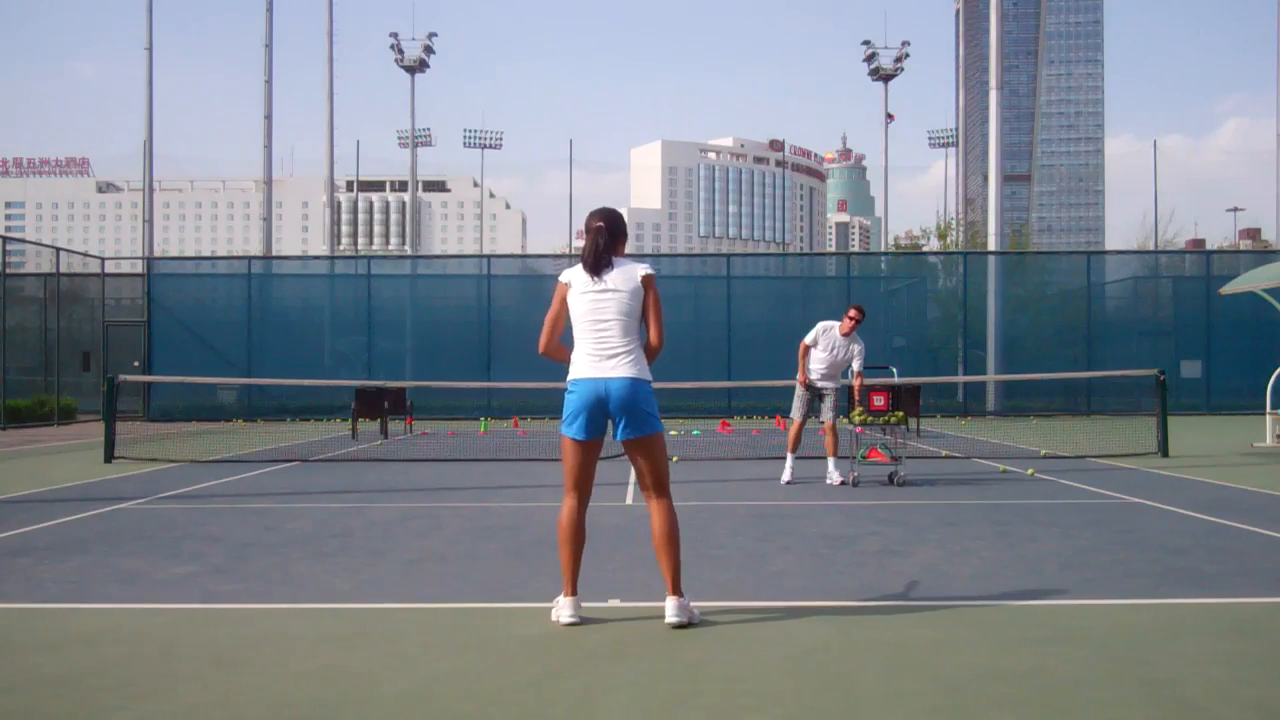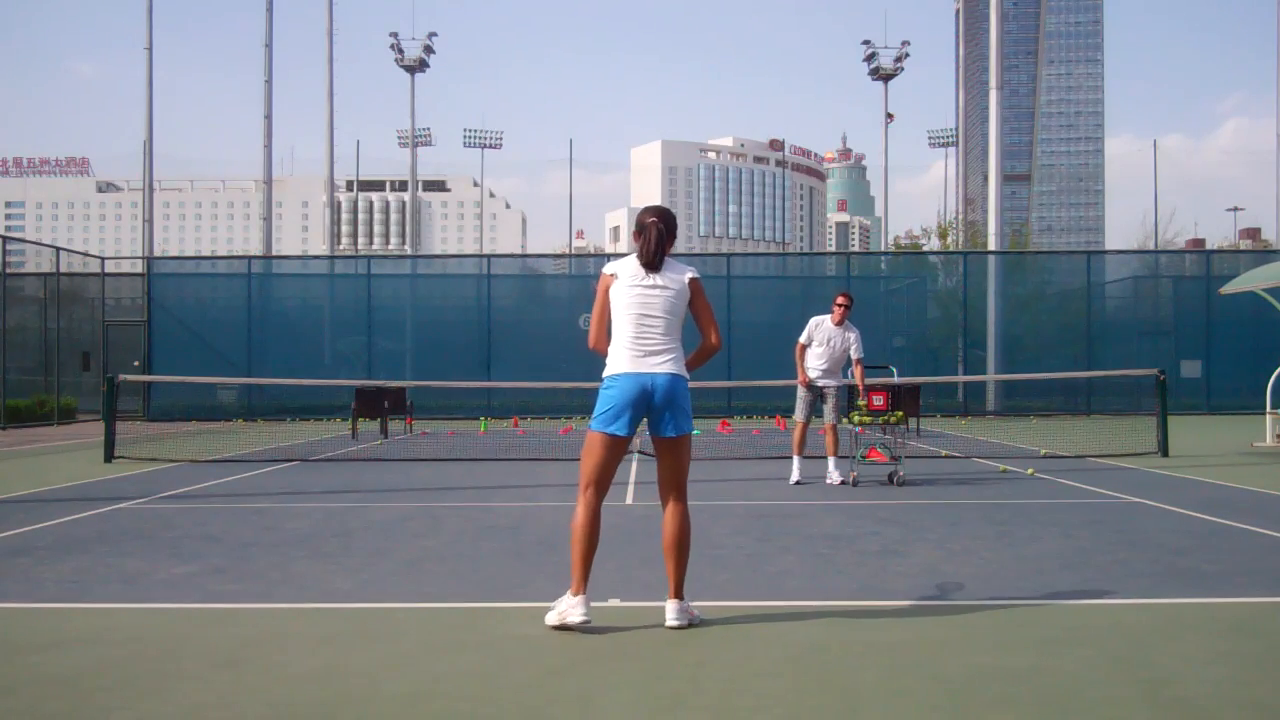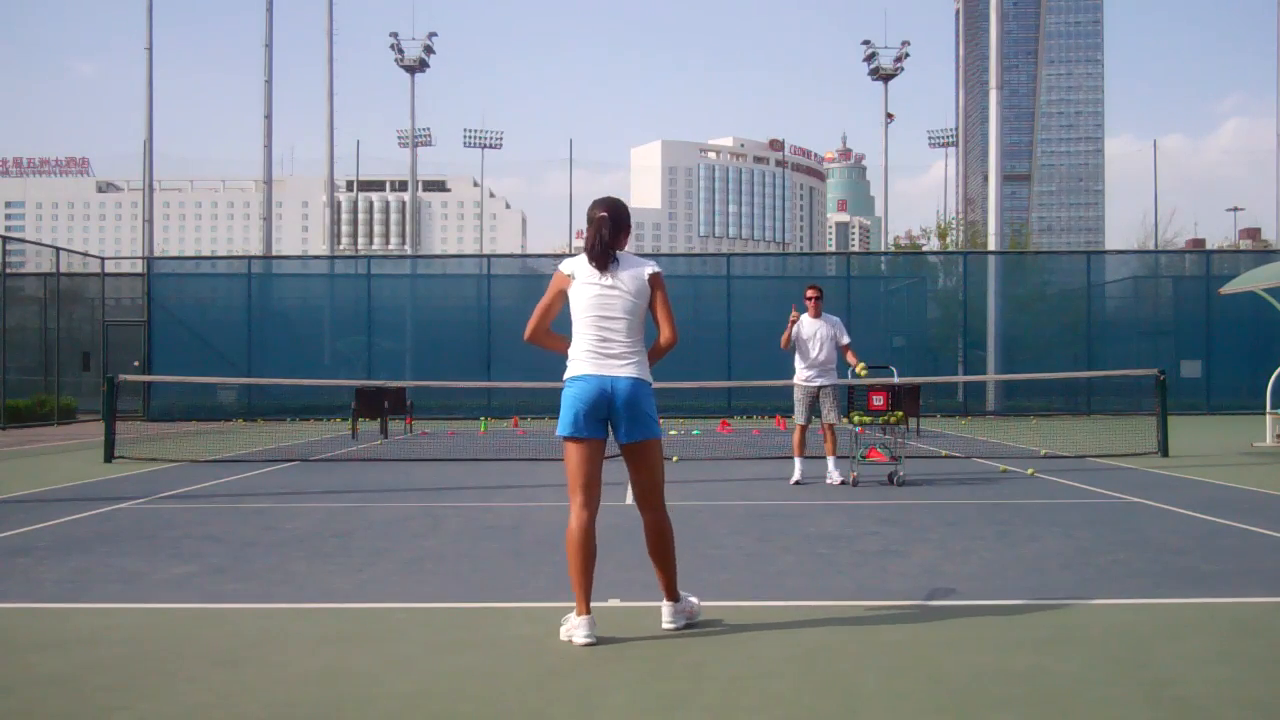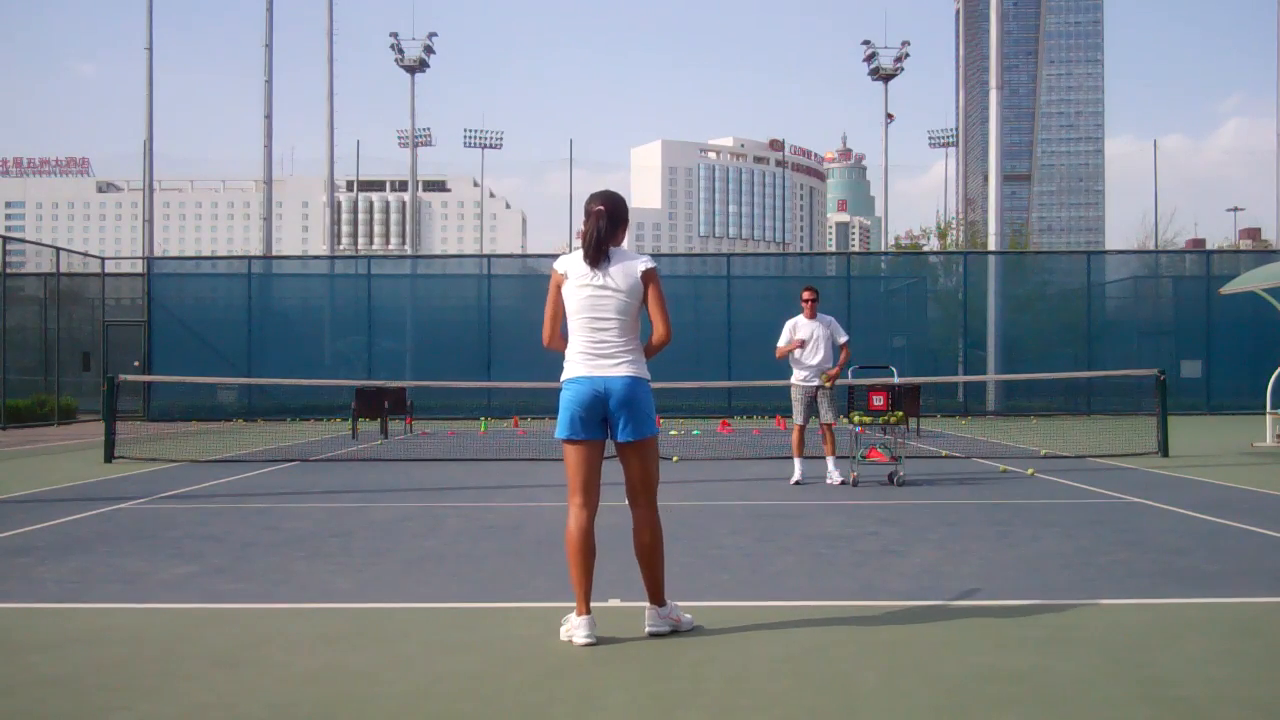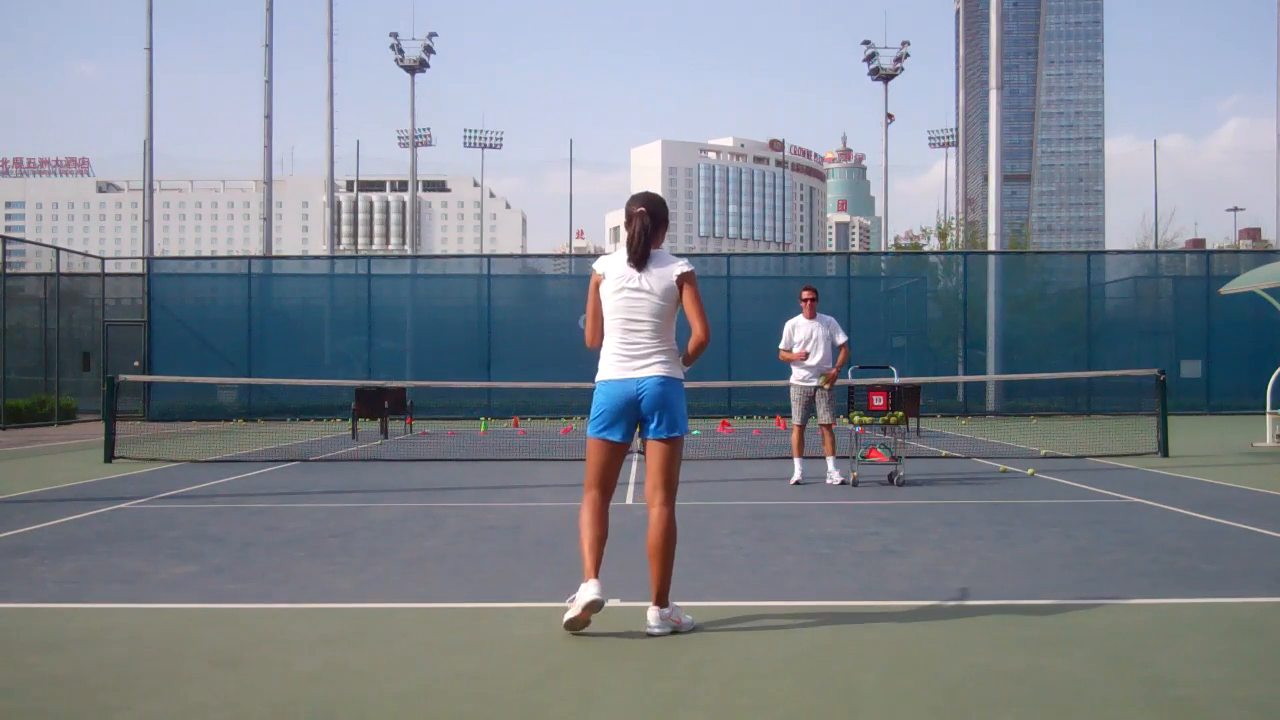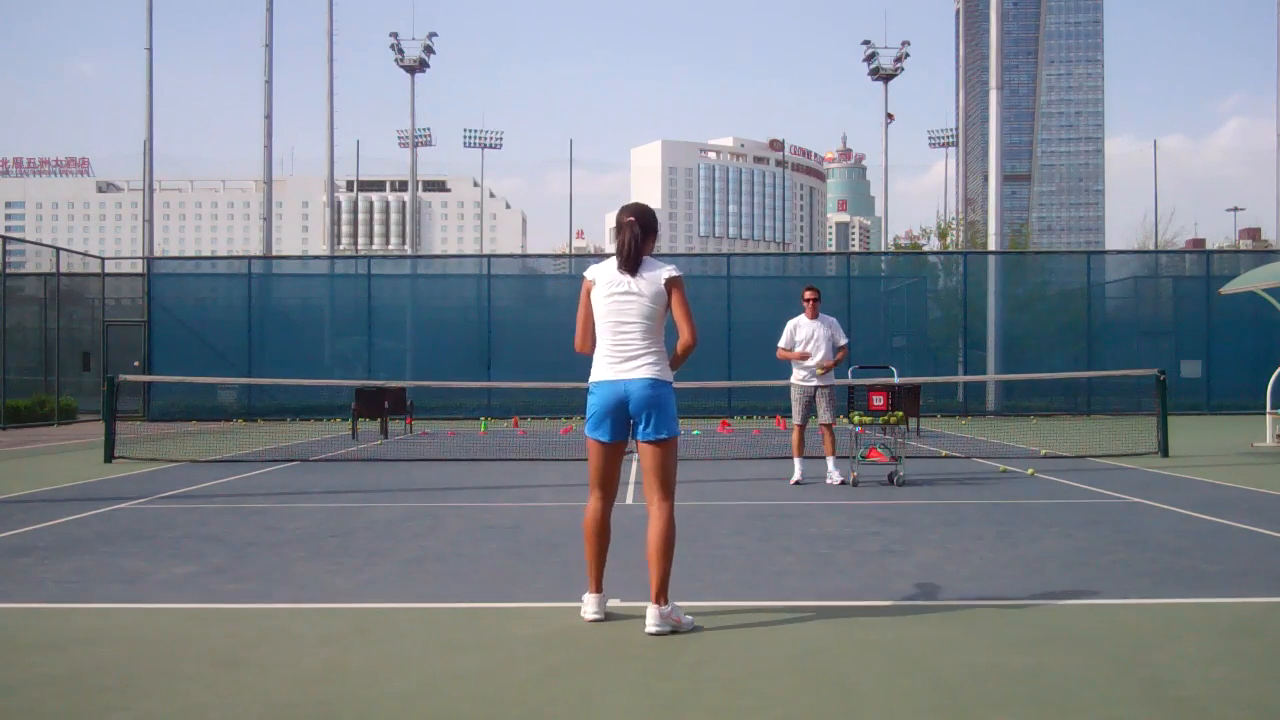
dt=0.5s
person 1, frame 1
left shoulder: (569, 278)
right shoulder: (641, 273)
left elbow: (547, 346)
right elbow: (656, 340)
left hip: (582, 387)
right hip: (631, 386)
left knee: (575, 499)
right knee: (658, 496)
left ankle: (568, 599)
right ankle: (674, 600)
person 1, frame 2
left shoulder: (614, 271)
right shoulder: (688, 277)
left elbow: (595, 341)
right elbow: (713, 341)
left hip: (620, 383)
right hip: (670, 385)
left knee: (589, 493)
right knee: (674, 499)
left ankle: (577, 597)
right ankle: (676, 603)
person 1, frame 3
left shoulder: (571, 269)
right shoulder: (647, 270)
left elbow: (533, 333)
right elbow: (669, 336)
left hip: (583, 386)
right hip: (633, 387)
left knee: (582, 505)
right knee: (652, 505)
left ankle: (582, 617)
right ankle: (673, 603)
person 1, frame 4
left shoulder: (565, 266)
right shoulder: (642, 266)
left elbow: (549, 338)
right elbow: (663, 333)
left hip: (579, 386)
right hip: (630, 385)
left knee: (581, 506)
right knee: (643, 505)
left ankle: (583, 616)
right ankle: (658, 609)
person 1, frame 5
left shoulder: (603, 268)
right shoulder: (679, 270)
left elbow: (592, 338)
right elbow: (701, 334)
left hip: (613, 385)
right hip: (662, 386)
left knee: (596, 494)
right knee: (660, 501)
left ankle: (590, 582)
right ankle: (660, 609)
person 1, frame 6
left shoulder: (594, 274)
right shoulder: (667, 275)
left elbow: (582, 344)
right elbow: (688, 338)
left hip: (604, 386)
right hip: (652, 387)
left knee: (600, 498)
right knee: (660, 502)
left ankle: (594, 596)
right ankle: (659, 606)
person 2, frame 1
left shoulder: (857, 346)
right shoulder: (824, 328)
left elbow: (857, 375)
right elbow: (804, 346)
left wrist: (857, 402)
right wrist: (801, 372)
left hip: (830, 385)
right hip: (807, 380)
left knee: (830, 426)
right knee: (798, 422)
left ankle: (832, 471)
right ankle: (788, 467)
person 2, frame 2
left shoulder: (853, 334)
right shoulder: (816, 322)
left elbow: (857, 363)
right elbow: (800, 347)
left wrist: (861, 389)
right wrist: (801, 372)
left hip: (832, 383)
right hip: (809, 380)
left knee: (831, 426)
right knee: (801, 423)
left ankle: (832, 471)
right ankle: (796, 469)
person 2, frame 3
left shoulder: (834, 322)
right shoulder: (798, 322)
left elbow: (846, 349)
right elbow: (784, 346)
left wrist: (856, 363)
right wrist: (790, 325)
left hip: (828, 381)
right hip: (803, 381)
left knee: (828, 426)
right knee: (800, 425)
left ankle: (832, 470)
right ankle: (798, 470)
person 2, frame 4
left shoulder: (830, 322)
right shoulder: (792, 324)
left elbow: (845, 348)
right elbow: (778, 354)
left wrist: (838, 368)
right wrist: (791, 346)
left hip: (825, 382)
right hip: (801, 382)
left knee: (827, 426)
right knee: (799, 426)
left ankle: (832, 470)
right ankle: (798, 471)
person 2, frame 5
left shoulder: (829, 322)
right shoulder: (791, 324)
left elbow: (844, 349)
right elbow: (782, 354)
left wrist: (836, 369)
right wrist: (795, 356)
left hip: (824, 382)
right hip: (799, 382)
left knee: (826, 425)
right knee: (798, 426)
left ankle: (832, 470)
right ankle: (798, 471)
person 2, frame 6
left shoulder: (831, 323)
right shoulder: (793, 324)
left elbow: (843, 349)
right elbow: (780, 352)
left wrist: (833, 363)
right wrist: (794, 355)
left hip: (825, 381)
right hip: (800, 382)
left knee: (827, 425)
right knee: (798, 425)
left ankle: (832, 470)
right ankle: (798, 471)
